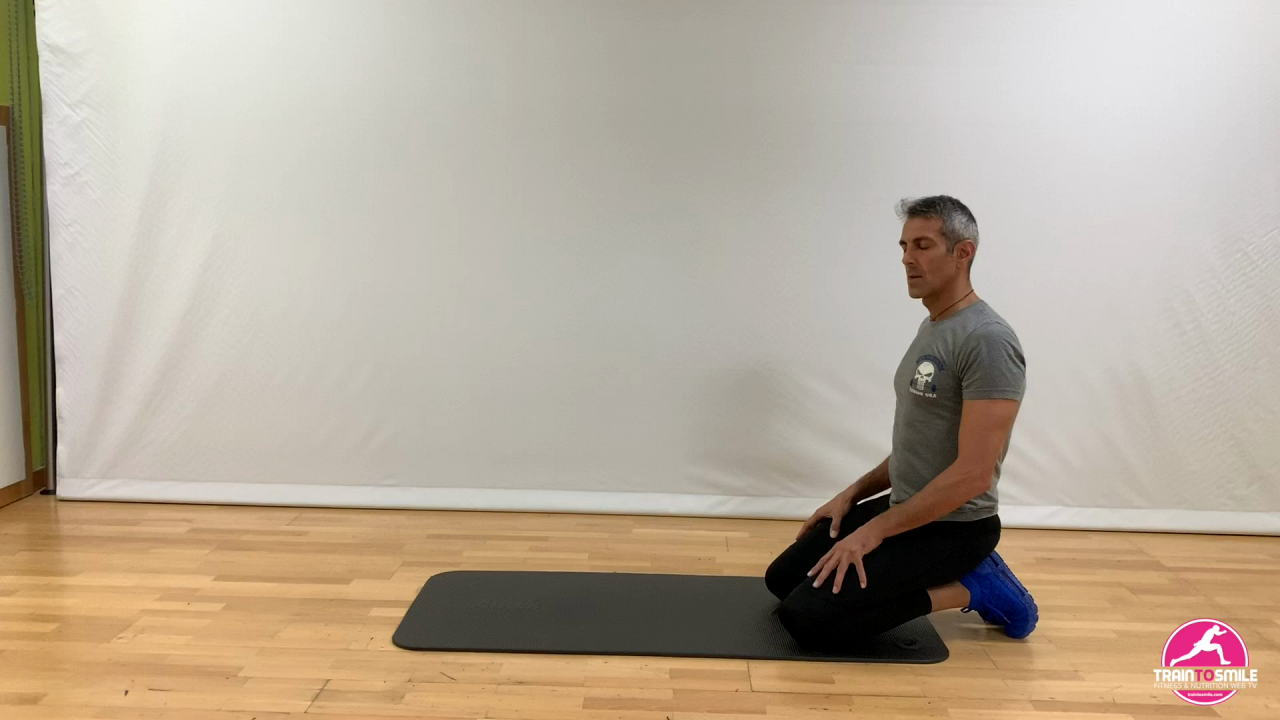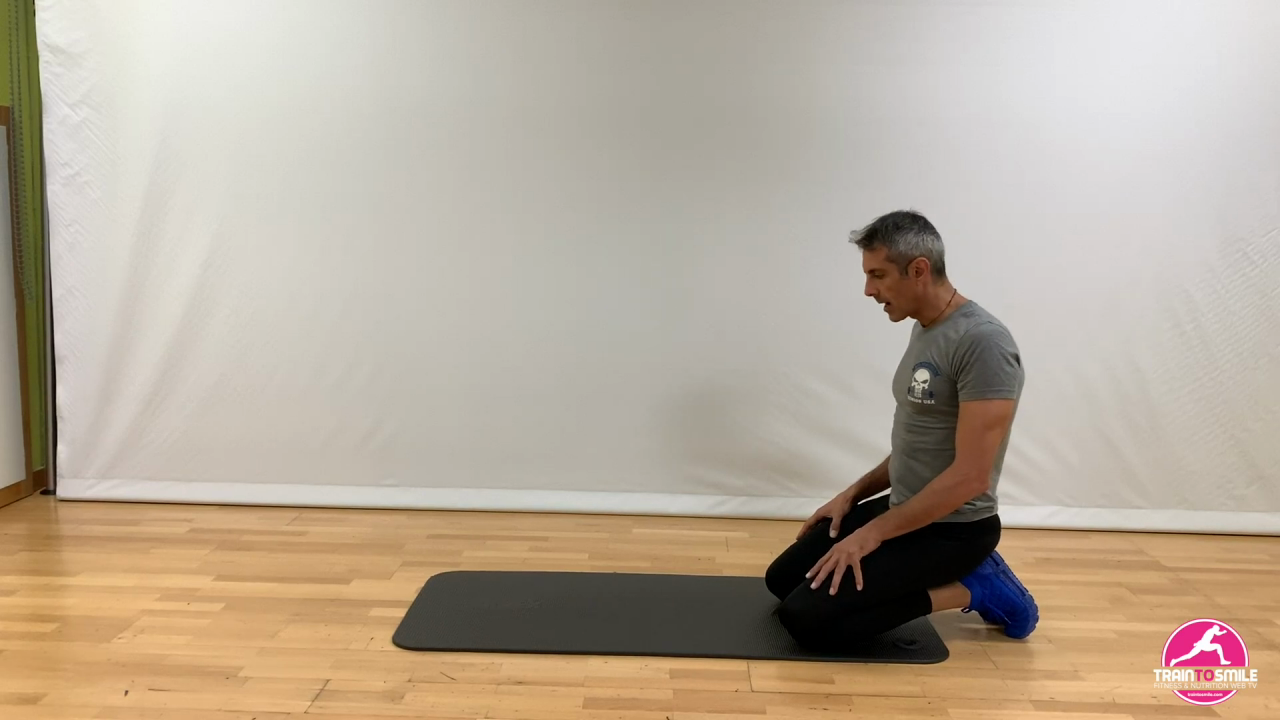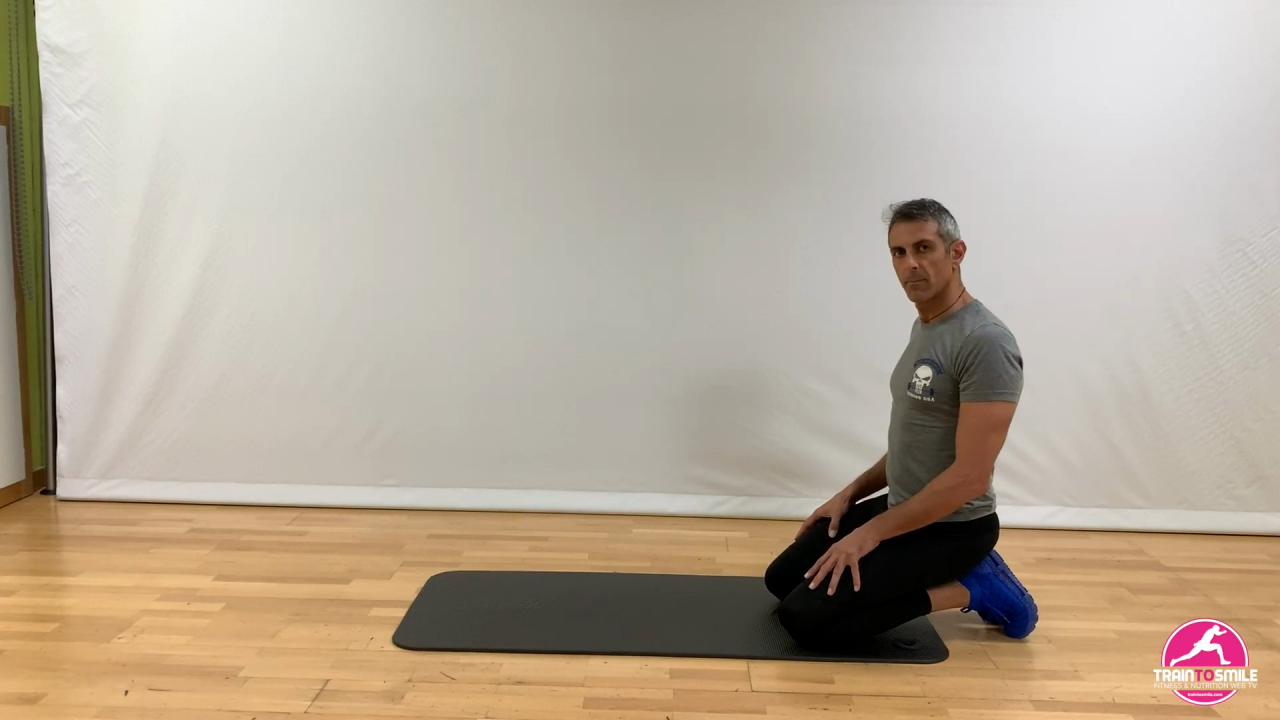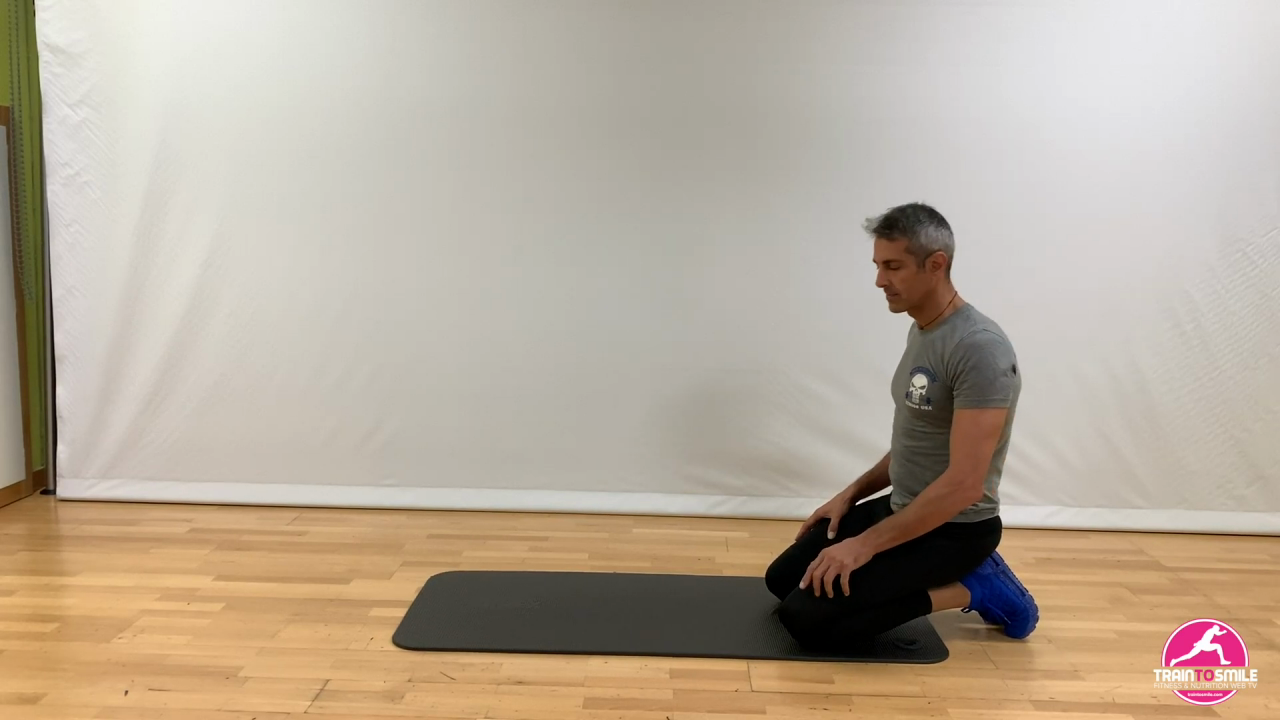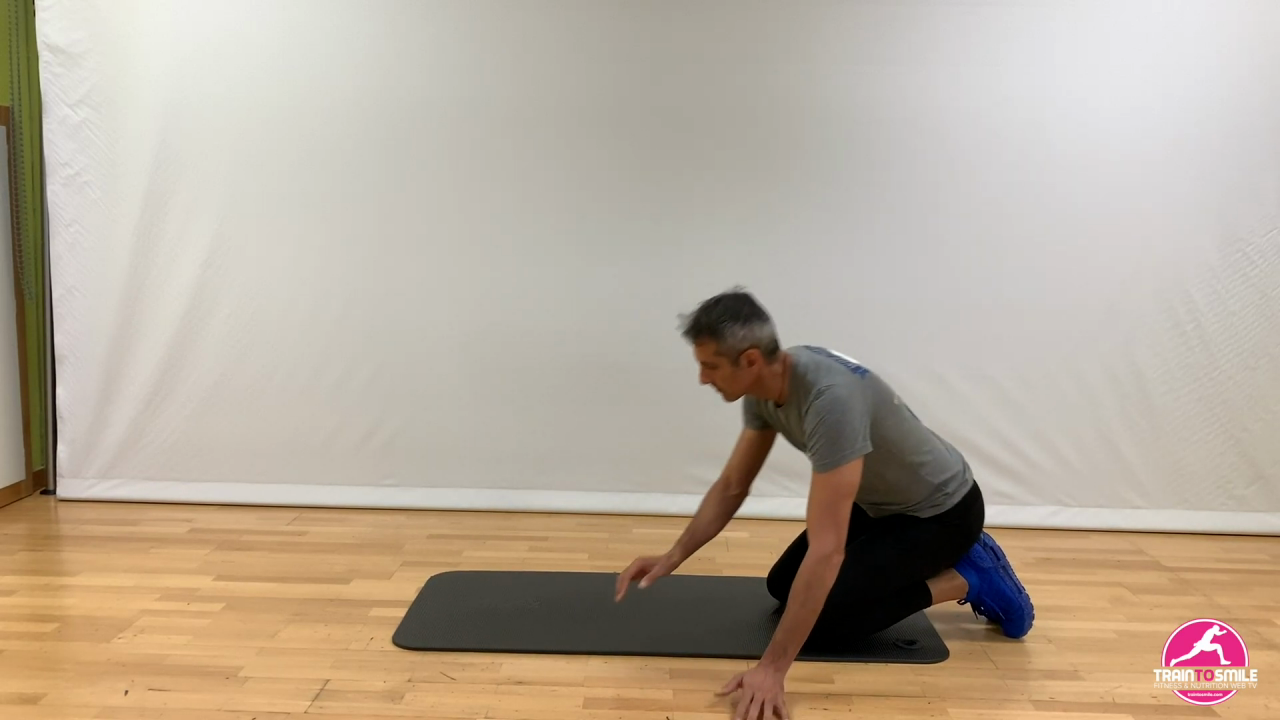
dt=0.5s
person 1, frame 1
left shoulder: (987, 341)
right shoulder: (932, 328)
left elbow: (973, 473)
left wrist: (875, 531)
right wrist: (852, 494)
left hip: (951, 528)
right hip: (908, 507)
left knee: (806, 618)
right knee: (784, 579)
left ankle: (970, 589)
right ankle: (960, 577)
person 1, frame 2
left shoulder: (982, 343)
right shoulder: (925, 332)
left elbow: (970, 475)
left wrist: (874, 533)
right wrist: (853, 493)
left hip: (951, 529)
right hip: (906, 507)
left knee: (805, 616)
right knee: (783, 579)
left ankle: (969, 588)
right ankle: (955, 577)
person 1, frame 3
left shoulder: (985, 343)
right shoulder: (924, 328)
left elbow: (971, 476)
left wrist: (872, 534)
right wrist: (850, 494)
left hip: (948, 528)
right hip: (902, 506)
left knee: (803, 617)
right knee: (783, 579)
left ankle: (970, 589)
right ankle: (956, 578)
person 1, frame 4
left shoulder: (978, 349)
right shoulder: (921, 332)
left elbow: (963, 484)
left wrist: (866, 545)
right wrist: (850, 494)
left hip: (952, 529)
right hip: (903, 508)
left knee: (805, 616)
right knee: (783, 579)
left ankle: (969, 589)
right ankle: (954, 579)
person 1, frame 5
left shoulder: (830, 400)
right shoulder: (763, 387)
left elbow: (827, 547)
right elbow: (731, 485)
left wrist: (772, 668)
right wrist: (672, 559)
left hip: (939, 513)
right hip: (886, 499)
left knee: (827, 616)
right knee: (785, 585)
left ankle: (962, 581)
right ankle: (949, 561)
